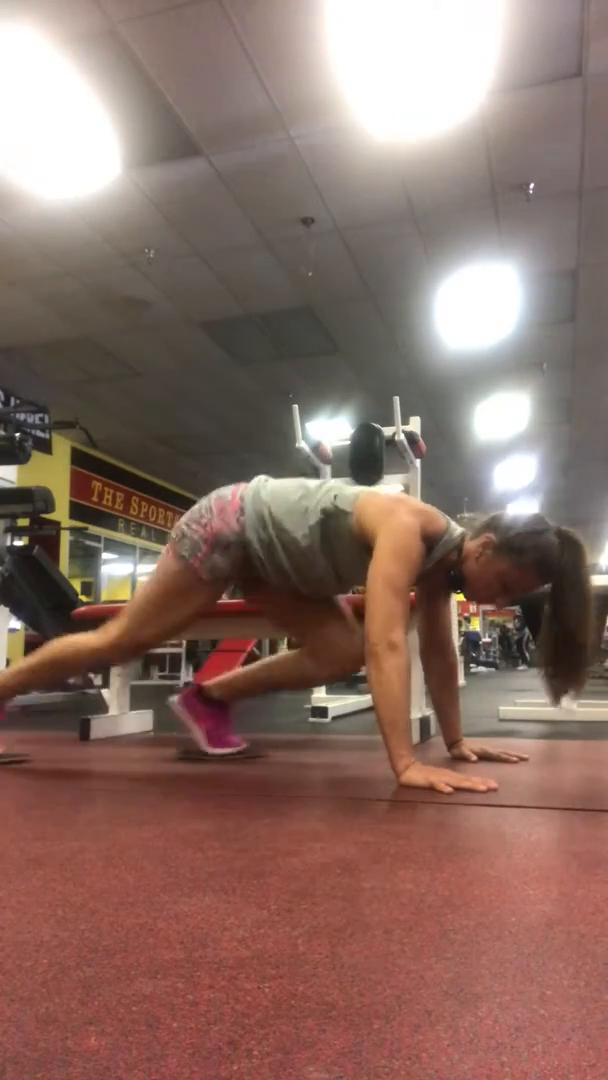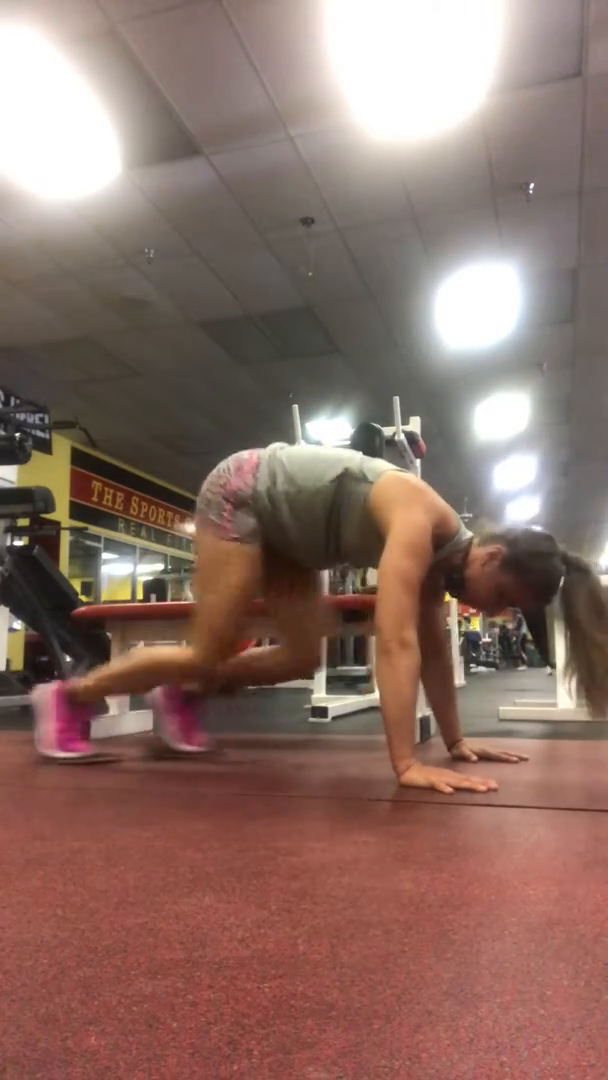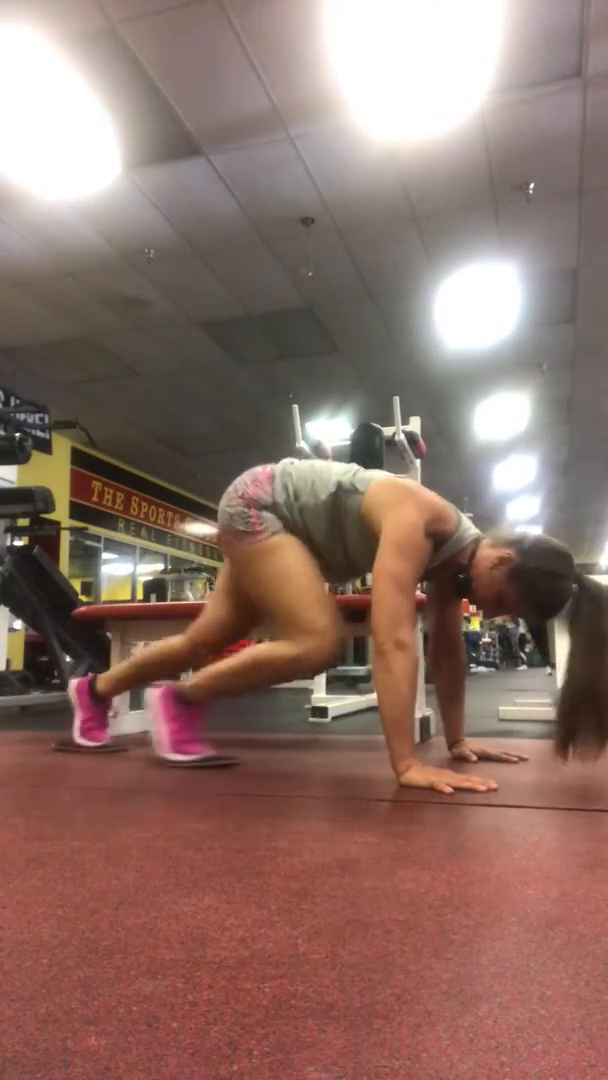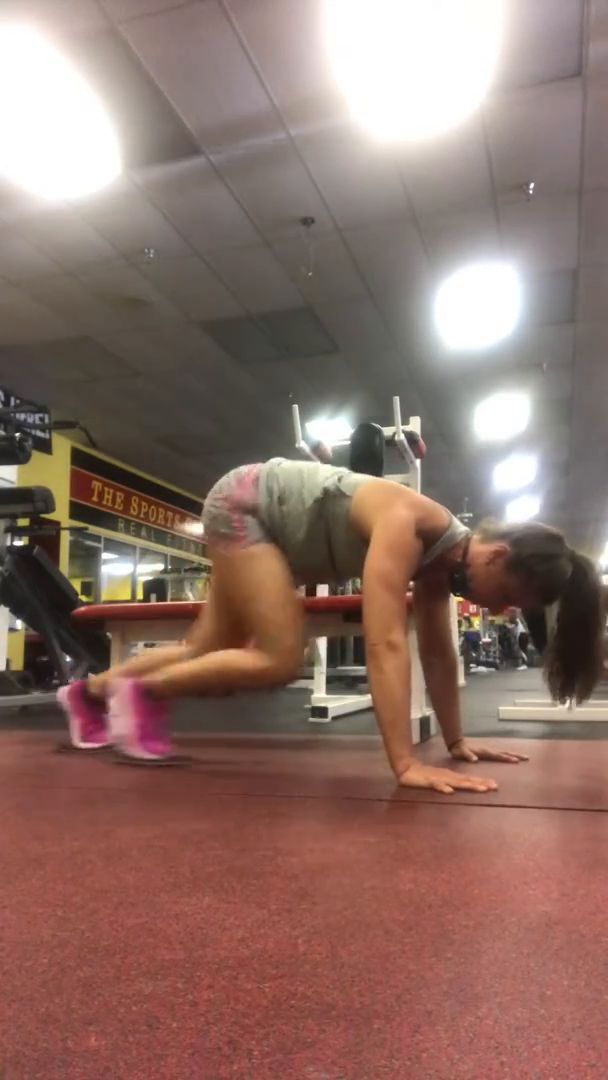
dt=0.7s
person 1, frame 1
left shoulder: (440, 557)
right shoulder: (408, 531)
left elbow: (438, 652)
right elbow: (386, 647)
left wrist: (456, 742)
right wrist: (406, 765)
left hip: (266, 544)
right hip: (226, 526)
left knee: (337, 656)
right knee: (118, 641)
left ankle: (208, 698)
person 1, frame 2
left shoulder: (445, 550)
right shoulder: (419, 525)
left elbow: (432, 645)
right elbow: (397, 643)
left wrist: (455, 742)
right wrist: (407, 765)
left hip: (281, 521)
right hip: (243, 491)
left knee: (302, 656)
right knee: (210, 653)
left ankle: (180, 695)
right ankle: (65, 697)
person 1, frame 3
left shoulder: (457, 554)
right shoulder: (415, 526)
left elbow: (446, 648)
right elbow: (393, 643)
left wrist: (456, 741)
right wrist: (406, 765)
left hip: (287, 527)
right hip: (260, 502)
left knee: (202, 643)
right knee: (318, 642)
left ankle: (95, 692)
right ankle: (180, 699)
person 1, frame 4
left shoulder: (443, 556)
right shoulder: (405, 525)
left elbow: (437, 648)
right elbow: (386, 643)
left wrist: (456, 741)
right wrist: (406, 764)
left hip: (273, 525)
right hip: (244, 502)
left knee: (207, 652)
right knee: (280, 661)
left ankle: (93, 693)
right ankle: (141, 690)
